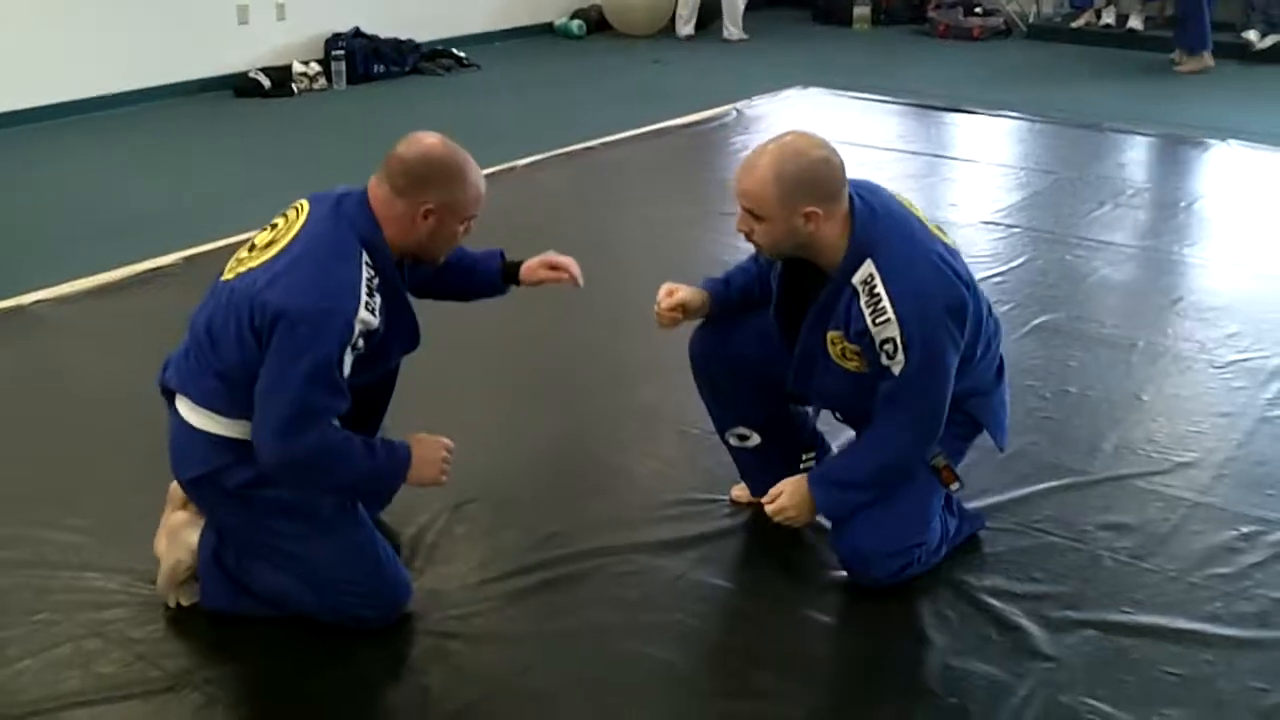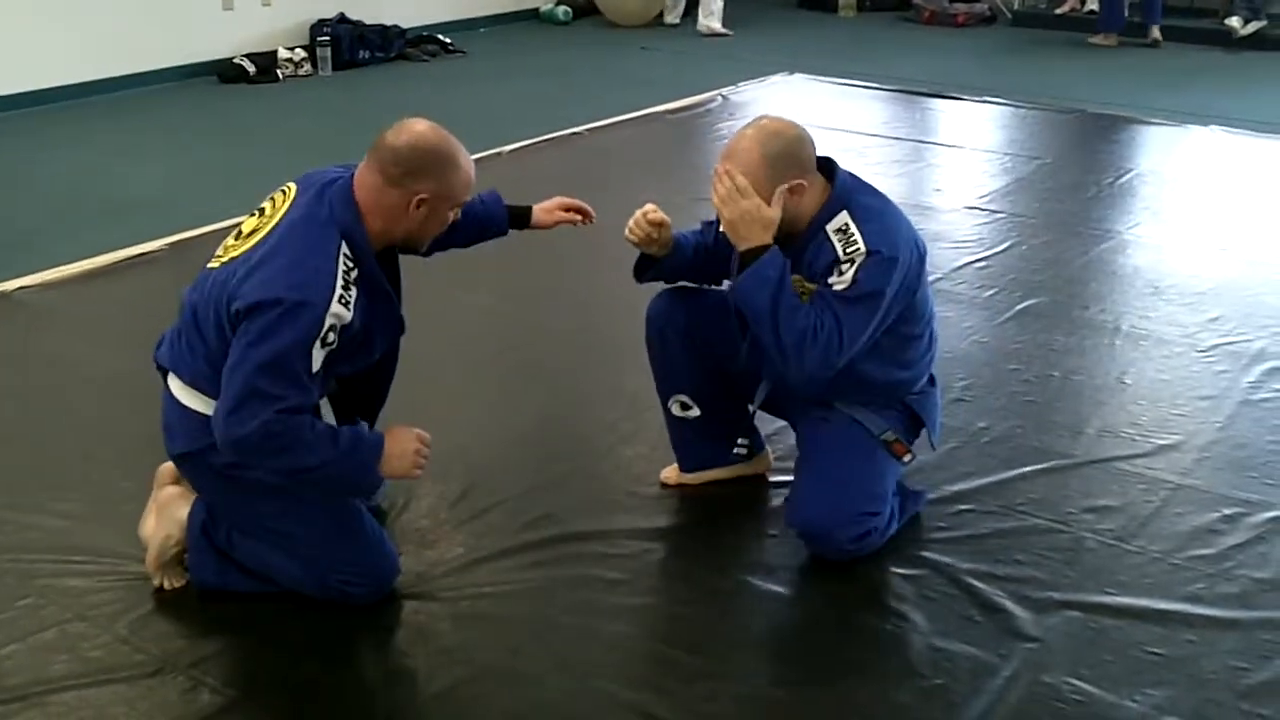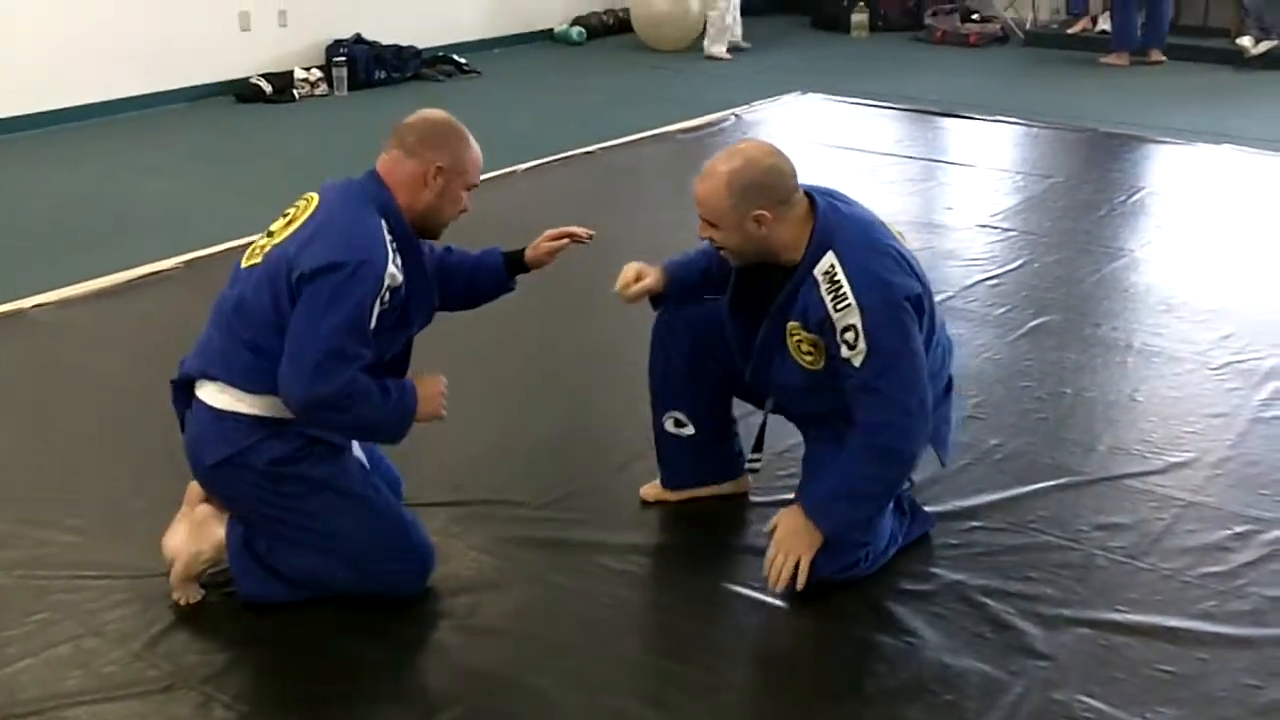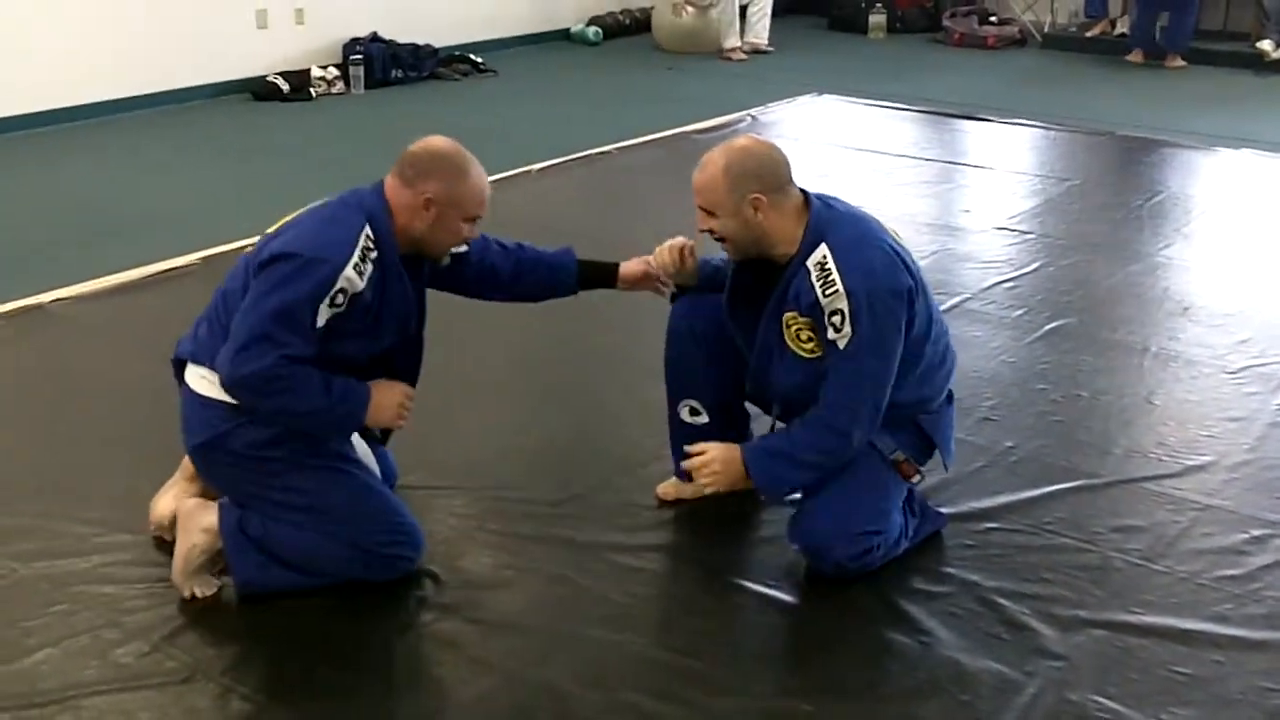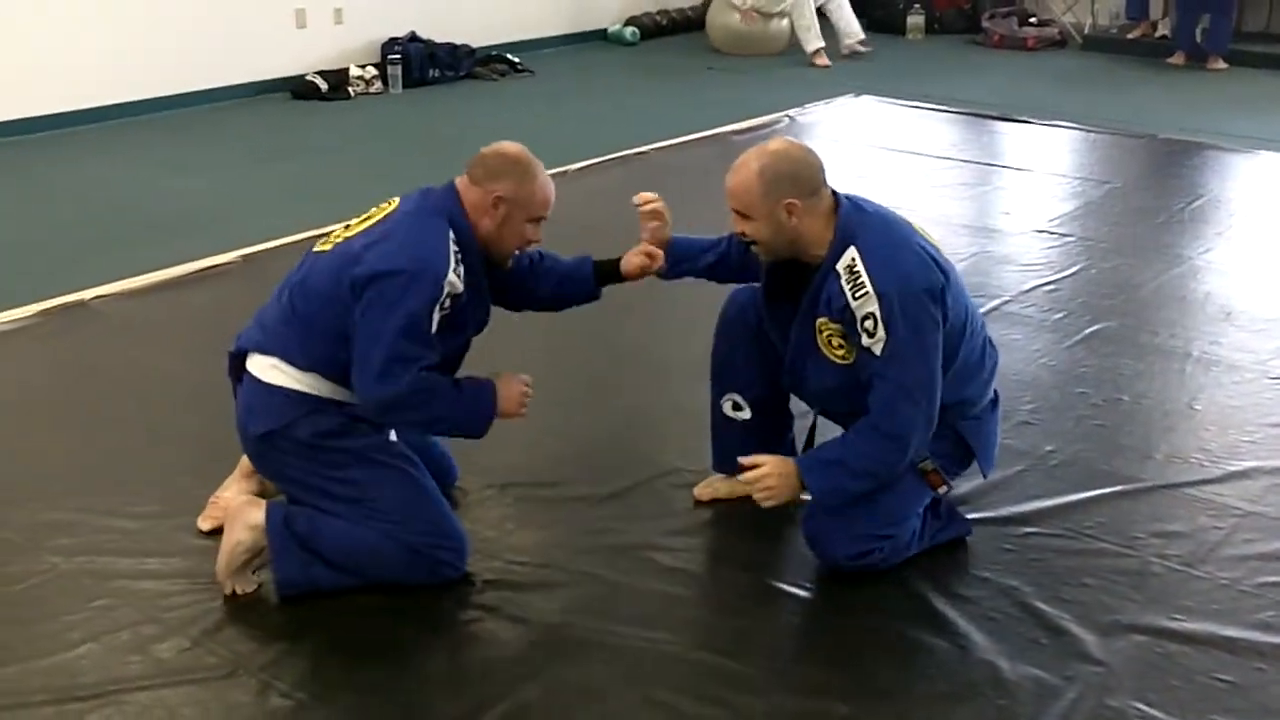
dt=1s
person 1, frame 1
left shoulder: (345, 212)
right shoulder: (328, 300)
left elbow: (421, 266)
right elbow: (293, 445)
left wrist: (513, 272)
right wrist: (401, 460)
left hip: (264, 416)
right hip: (238, 450)
left knee: (368, 490)
right knee: (377, 599)
left ankle: (213, 504)
right ankle: (204, 551)
person 1, frame 2
left shoulder: (338, 190)
right shoulder: (306, 290)
left elbow: (424, 226)
right elbow: (255, 427)
left wrist: (522, 215)
right wrist: (373, 452)
left hip: (256, 394)
right hip: (226, 428)
left knee: (360, 479)
right knee: (365, 575)
left ankle: (199, 480)
right ankle: (194, 524)
person 1, frame 3
left shoulder: (354, 204)
right shoulder: (357, 254)
left elbow: (423, 275)
right elbow: (320, 390)
left wrist: (519, 262)
right wrist: (407, 401)
left hip: (262, 410)
right hip: (253, 436)
left knee: (381, 494)
right knee: (402, 565)
left ankle: (221, 496)
right ankle: (222, 537)
person 1, frame 4
left shoulder: (386, 222)
right shoulder: (325, 258)
left elbow: (494, 265)
right elbow: (252, 370)
left wrist: (611, 273)
right wrist: (360, 403)
left hip: (277, 395)
right hip: (242, 416)
left knee: (374, 478)
right knee: (393, 549)
left ankle: (208, 474)
right ankle: (220, 524)
person 1, frame 5
left shoulder: (441, 216)
right shoulder: (420, 262)
left elbow: (523, 278)
right elbow: (394, 388)
left wrist: (615, 271)
right wrist: (489, 400)
left hip: (328, 387)
right hip: (297, 409)
left knee: (435, 478)
right knee: (437, 553)
left ankle: (272, 470)
right ankle: (264, 526)
person 2, frame 1
left shoulder: (911, 293)
right shoulder: (832, 202)
left elbow: (908, 427)
right elbow: (772, 270)
left wrist: (820, 491)
right wrist: (707, 296)
left hip: (935, 403)
left knee: (871, 556)
right knee: (716, 343)
left ankle: (941, 515)
right ankle: (792, 464)
person 2, frame 2
left shoulder: (877, 243)
right shoulder: (761, 198)
left elbow: (808, 358)
right elbow: (714, 253)
left wrist: (756, 251)
right wrist: (666, 245)
left hip: (865, 399)
left knee: (825, 526)
right knee: (673, 313)
left ankle: (884, 493)
right ankle: (729, 454)
person 2, frame 3
left shoulder: (869, 288)
right shoulder: (786, 210)
left elbow: (894, 429)
right elbow: (724, 262)
left wrist: (817, 519)
right wrist: (666, 279)
left hip: (877, 412)
left knee: (829, 557)
right knee: (683, 327)
left ankle: (886, 502)
right ankle: (706, 472)
person 2, frame 4
left shoulder: (860, 277)
right shoulder: (775, 229)
left elbow: (845, 420)
right elbow: (738, 290)
left wrist: (749, 463)
right wrist: (691, 275)
left hip: (883, 417)
right hip: (806, 383)
left knee: (830, 544)
right knee: (696, 318)
left ankle: (903, 512)
right ankle: (709, 471)
person 2, frame 5
left shoulder: (891, 281)
right shoulder: (792, 234)
left elbow: (900, 424)
right elbow: (739, 256)
left wrist: (803, 475)
right wrist: (669, 248)
left hip: (932, 420)
right hip: (853, 387)
left knee: (840, 539)
right knee: (744, 312)
left ankle: (931, 510)
right ankle: (748, 468)
